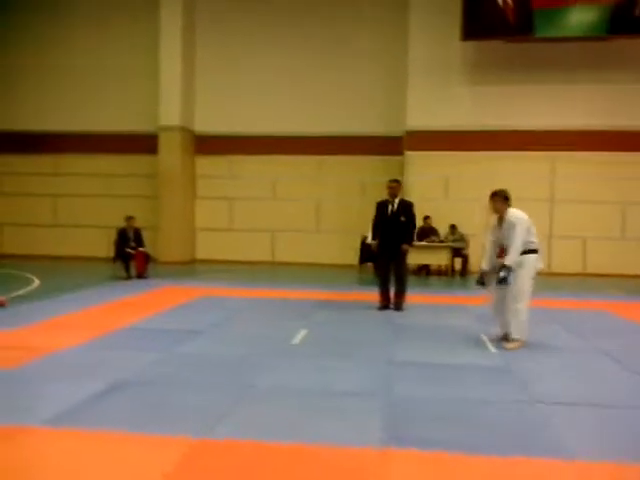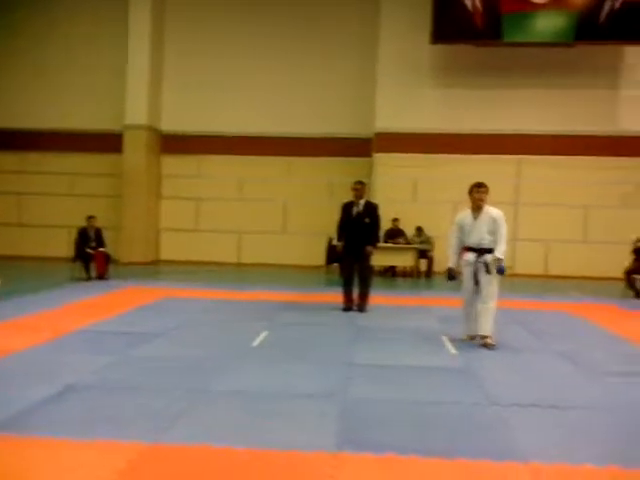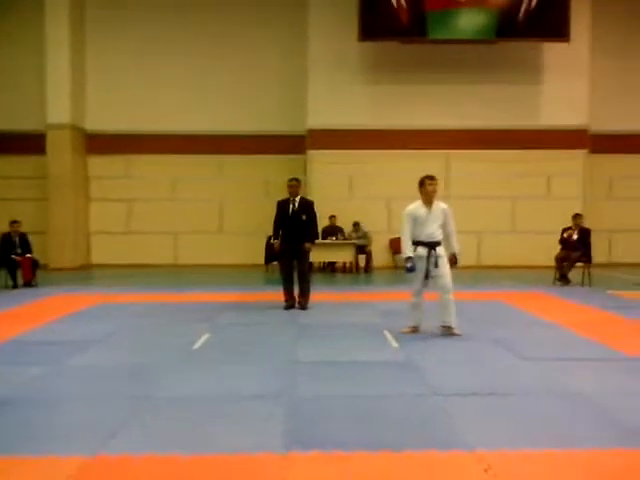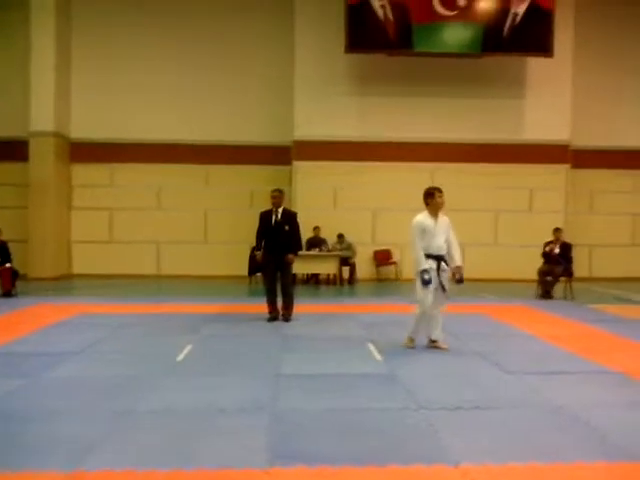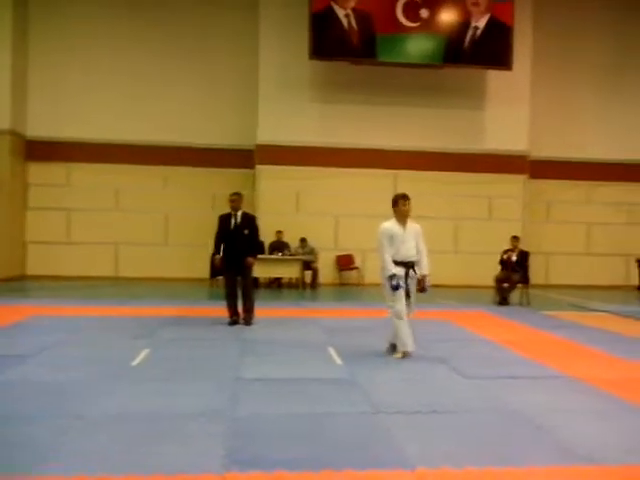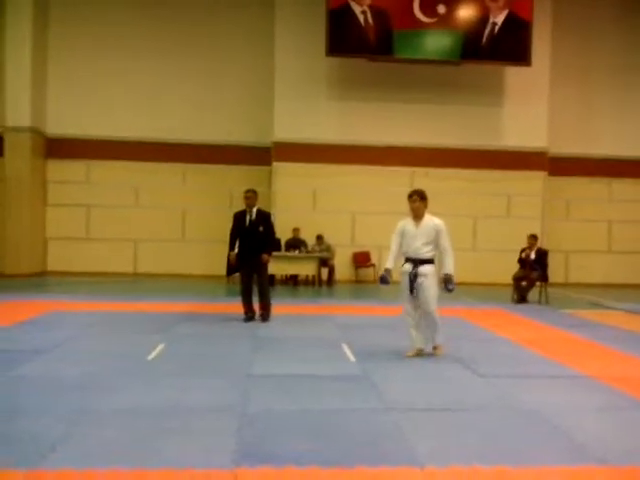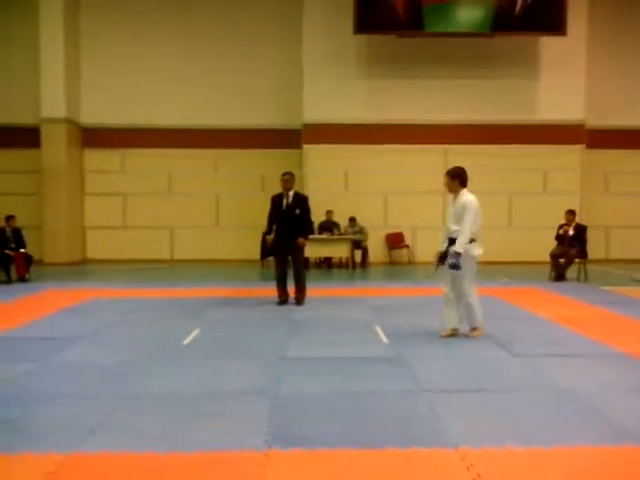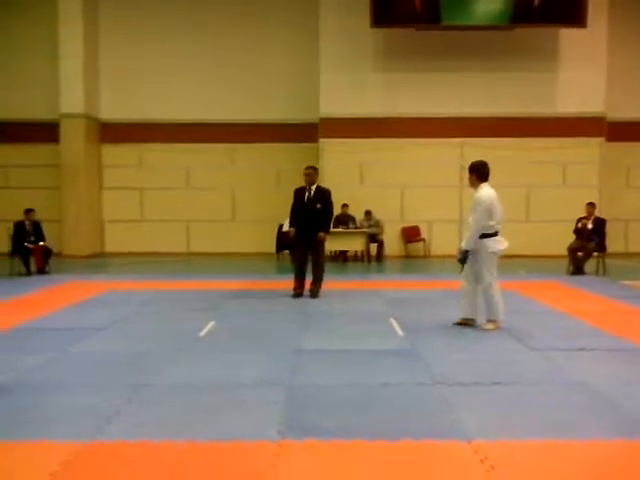
dt=0.4s
person 1, frame 1
left shoulder: (518, 218)
right shoulder: (497, 222)
left elbow: (517, 243)
right elbow: (492, 247)
left wrist: (507, 266)
right wrist: (485, 269)
left hip: (526, 259)
right hip: (511, 259)
left knee: (517, 298)
right knee: (499, 296)
left ankle: (518, 337)
right ankle: (507, 331)
person 1, frame 2
left shoulder: (496, 215)
right shoulder: (462, 217)
left elbow: (502, 238)
right elbow: (455, 242)
left wrist: (498, 258)
right wrist: (451, 265)
left hip: (488, 259)
right hip: (469, 259)
left knee: (488, 297)
right knee: (469, 297)
left ankle: (486, 334)
right ankle: (472, 332)
person 1, frame 3
left shoulder: (443, 209)
right shoulder: (412, 210)
left elbow: (449, 231)
right elbow: (406, 235)
left wrist: (453, 252)
right wrist: (408, 257)
left hip: (438, 252)
right hip: (419, 253)
left knee: (446, 287)
right knee: (417, 290)
left ankle: (448, 325)
right ankle: (415, 324)
person 1, frame 4
left shoulder: (445, 221)
right shoulder: (419, 221)
left elbow: (452, 244)
right elbow: (417, 247)
left wrist: (458, 266)
right wrist: (423, 270)
left hip: (442, 265)
right hip: (428, 265)
left knee: (438, 304)
right knee: (426, 304)
left ankle: (434, 338)
right ankle: (412, 336)
person 1, frame 5
left shoulder: (416, 228)
right shoulder: (386, 228)
left elbow: (421, 252)
right elbow: (385, 254)
left wrist: (423, 275)
right wrist: (392, 275)
left hip: (410, 272)
right hip: (394, 272)
left knee: (407, 310)
right knee: (398, 310)
left ankle: (394, 343)
right ankle: (405, 347)
person 1, frame 6
left shoulder: (436, 224)
right shoulder: (403, 225)
left elbow: (445, 249)
right elbow: (395, 248)
left wrist: (448, 273)
right wrist: (388, 268)
left hip: (427, 270)
right hip: (409, 270)
left knee: (429, 308)
right knee: (411, 310)
left ankle: (436, 343)
right ankle: (418, 346)
person 1, frame 7
left shoulder: (469, 201)
right shoulder: (454, 201)
left elbow: (466, 229)
left wrist: (457, 252)
right wrist: (444, 249)
left hip: (463, 250)
right hip: (453, 248)
left knee: (466, 290)
right knee: (450, 290)
left ankle: (476, 325)
right ankle: (452, 326)
person 1, frame 8
left shoulder: (483, 196)
right shoulder: (486, 193)
left elbow: (476, 226)
left wrist: (465, 248)
left hip: (486, 244)
right hip: (481, 242)
left knee: (488, 282)
right knee: (469, 279)
left ankle: (494, 319)
right ankle: (469, 316)
person 2, frame 1
left shoulder: (407, 205)
right shoulder: (381, 205)
left elbow: (411, 225)
right elbow: (376, 223)
left wrist: (407, 243)
right wrist: (374, 239)
left hip: (400, 245)
right hip: (383, 244)
left knee: (400, 274)
right knee: (383, 273)
left ankle: (398, 301)
right ankle: (384, 301)
person 2, frame 2
left shoulder: (372, 207)
right shoulder: (346, 206)
left elbow: (375, 227)
right elbow: (342, 225)
left wrist: (372, 245)
right wrist: (340, 241)
left hip: (364, 247)
right hip: (348, 246)
left knee: (364, 275)
right knee: (347, 275)
left ankle: (362, 303)
right ankle: (348, 302)
person 2, frame 3
left shoulder: (308, 204)
right shoulder: (281, 204)
left elbow: (312, 224)
right elbow: (277, 222)
left wrist: (310, 241)
right wrist: (276, 239)
left hip: (302, 244)
right hip: (285, 243)
left knee: (303, 273)
right knee: (286, 273)
left ankle: (303, 300)
right ankle: (289, 300)
person 2, frame 4
left shoulder: (291, 215)
right shoulder: (264, 215)
left elbow: (296, 235)
right elbow: (260, 234)
left wrist: (293, 253)
right wrist: (258, 250)
left hip: (285, 255)
right hip: (268, 255)
left knee: (287, 285)
right knee: (269, 285)
left ankle: (287, 312)
right ankle: (273, 312)
person 2, frame 5
left shoulder: (250, 218)
right shoulder: (223, 218)
left elbow: (255, 239)
right elbow: (219, 237)
left wrist: (252, 256)
right wrist: (217, 254)
left hip: (245, 258)
right hip: (228, 258)
left knee: (247, 288)
right knee: (230, 289)
left ankle: (248, 316)
right ankle: (233, 316)
person 2, frame 6
left shoulder: (265, 215)
right shoulder: (238, 216)
left elbow: (271, 235)
right elbow: (234, 234)
left wrist: (267, 253)
right wrist: (232, 251)
left hip: (260, 256)
right hip: (244, 255)
left knee: (263, 285)
right knee: (245, 285)
left ankle: (265, 312)
right ankle: (249, 312)
person 2, frame 7
left shoulder: (302, 198)
right shoulder: (275, 198)
left elbow: (307, 219)
right elbow: (271, 217)
left wrist: (304, 236)
right wrist: (269, 234)
left hip: (296, 239)
right hip: (280, 239)
left knee: (298, 268)
right knee: (280, 269)
left ankle: (300, 296)
right ankle: (283, 296)
person 2, frame 8
left shoulder: (325, 193)
right shoulder: (298, 192)
left elbow: (329, 213)
right elbow: (294, 210)
left wrist: (324, 231)
right wrist: (292, 226)
left hip: (317, 233)
right hip: (301, 232)
left knee: (317, 262)
right knee: (299, 261)
left ankle: (315, 289)
right ankle: (298, 288)
